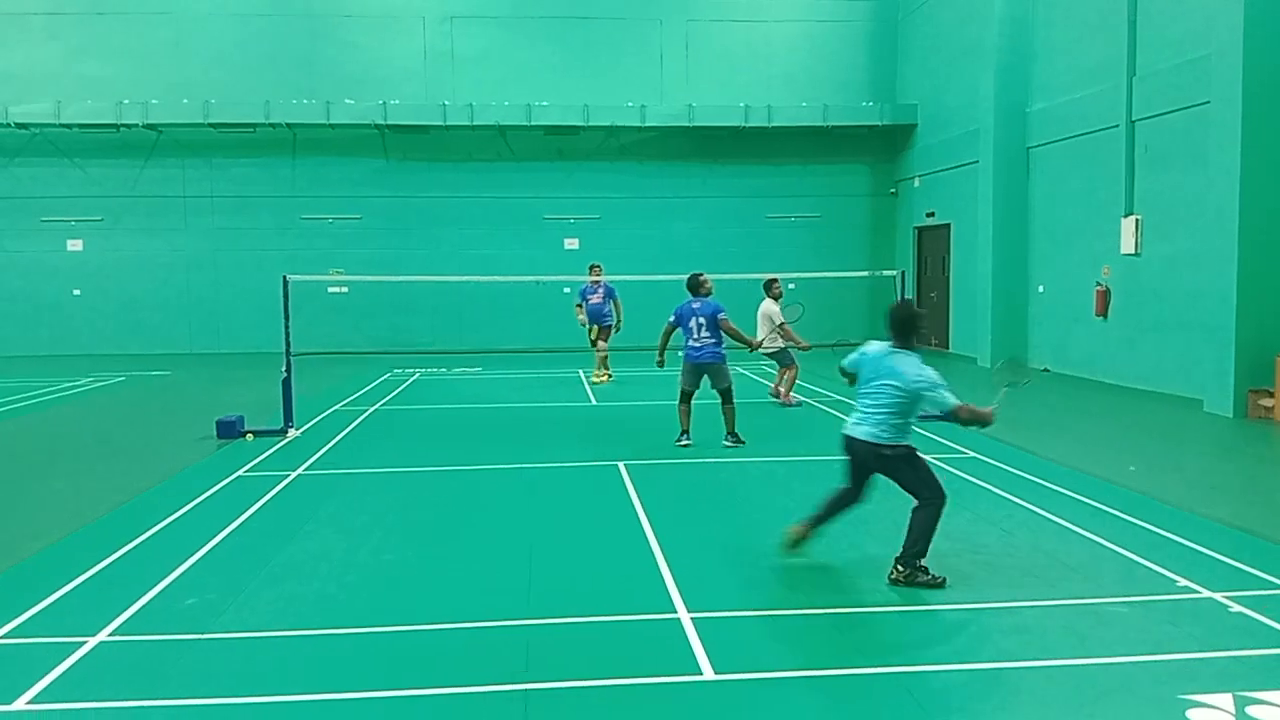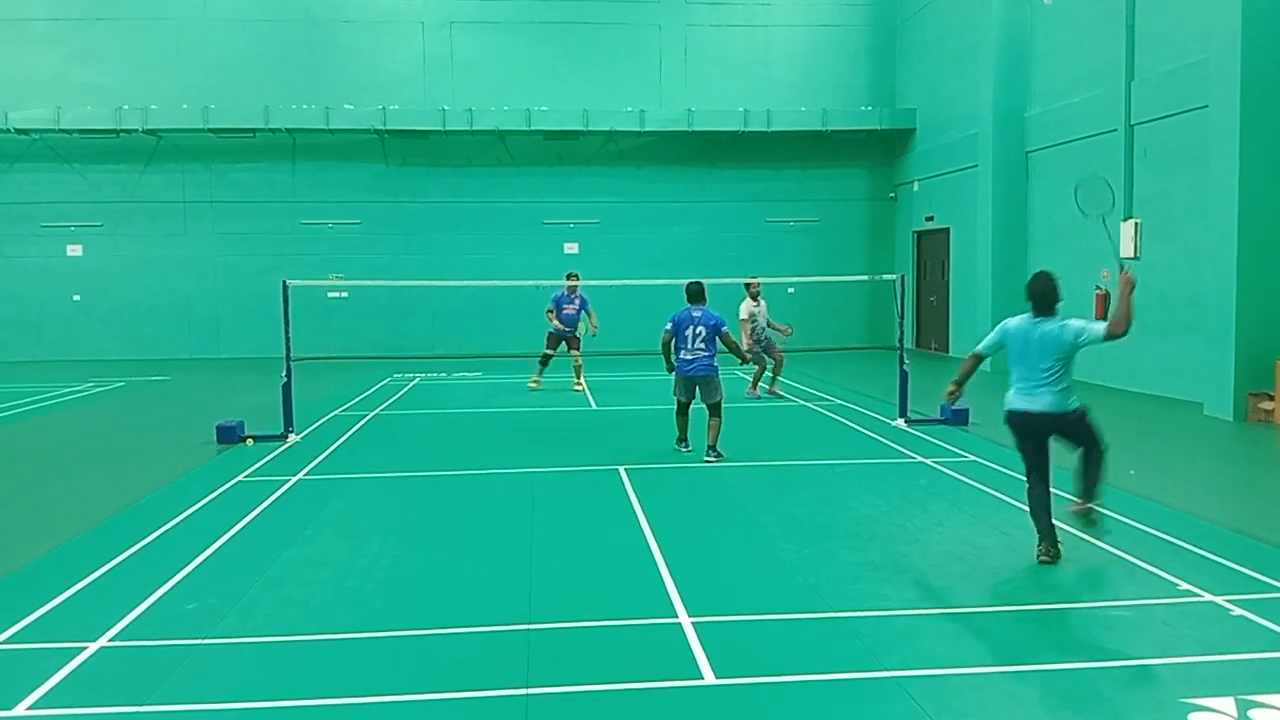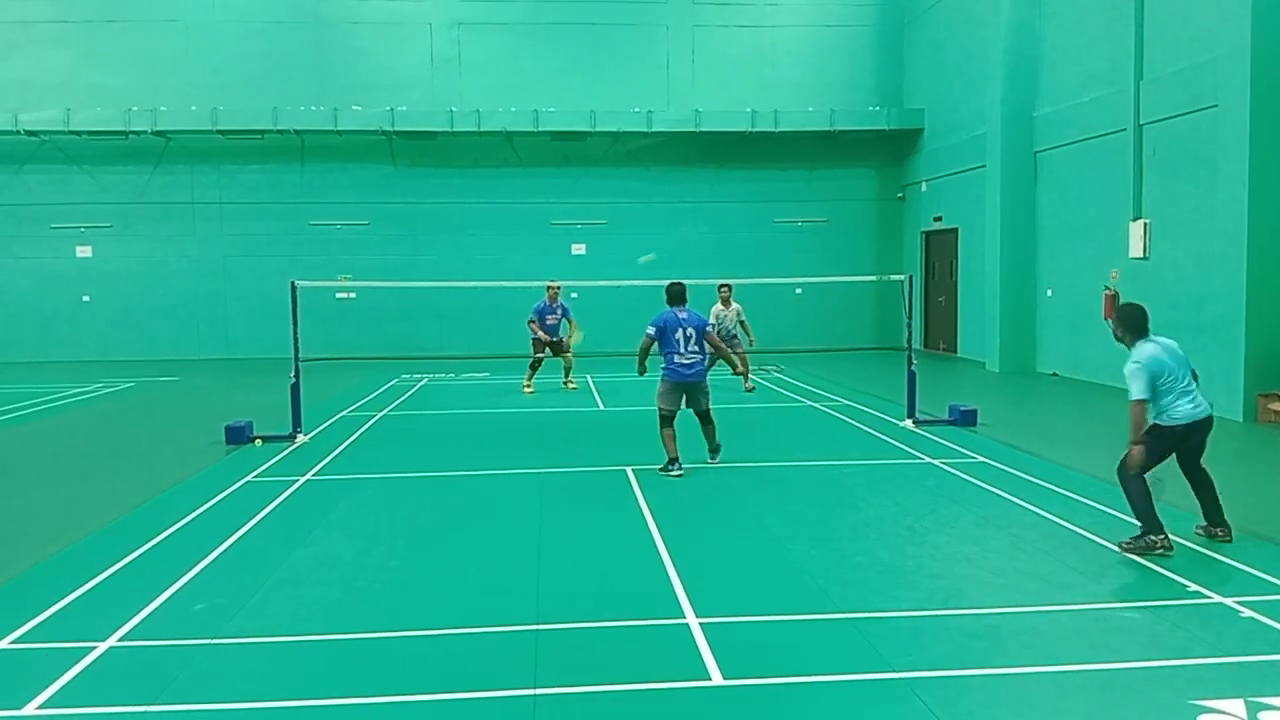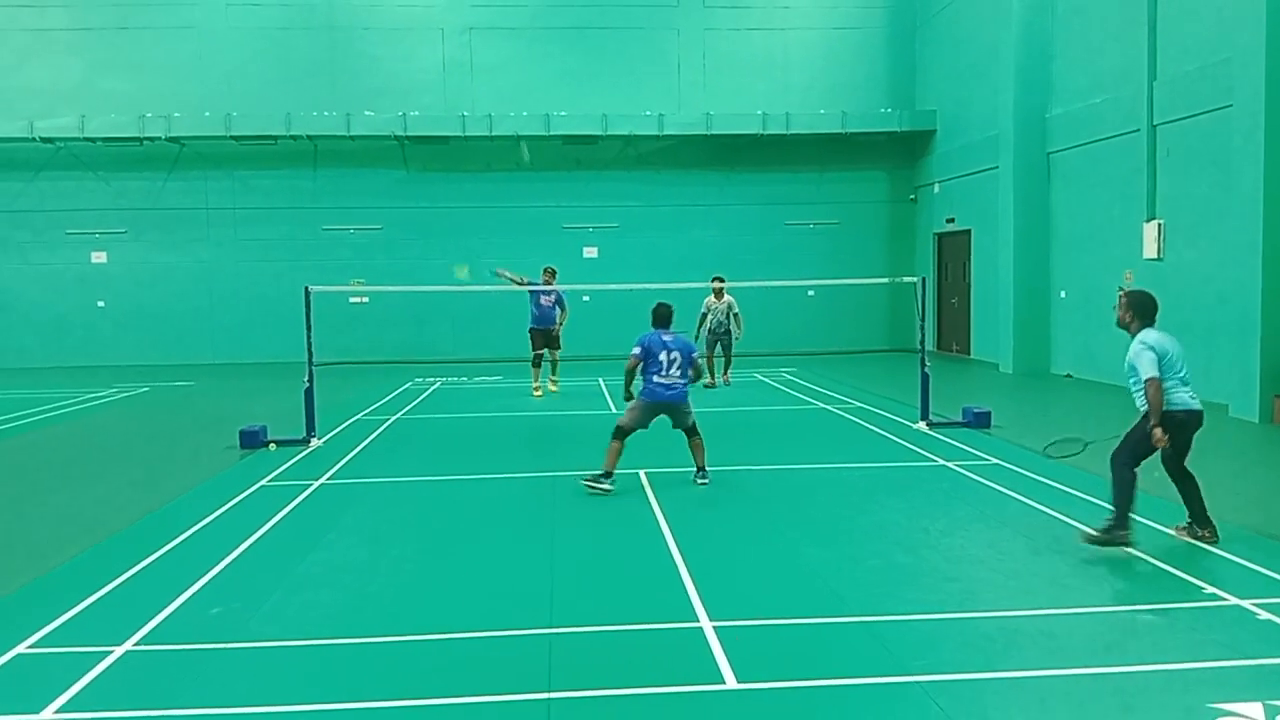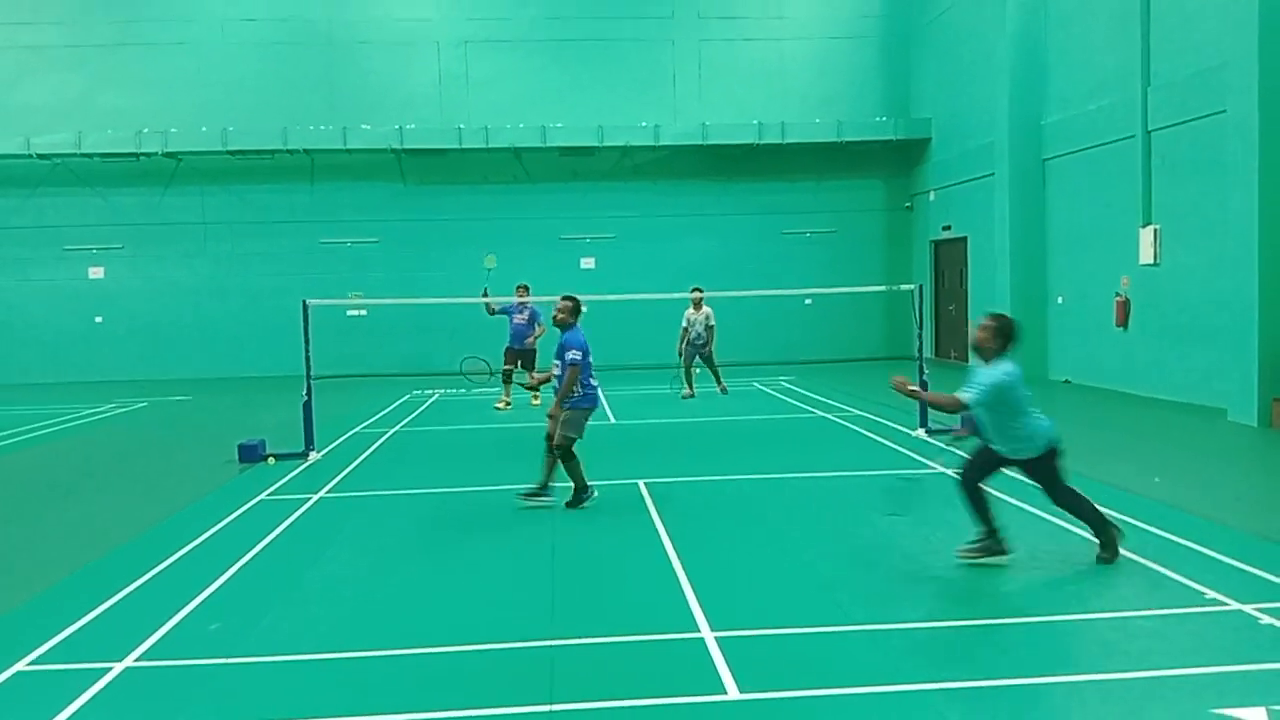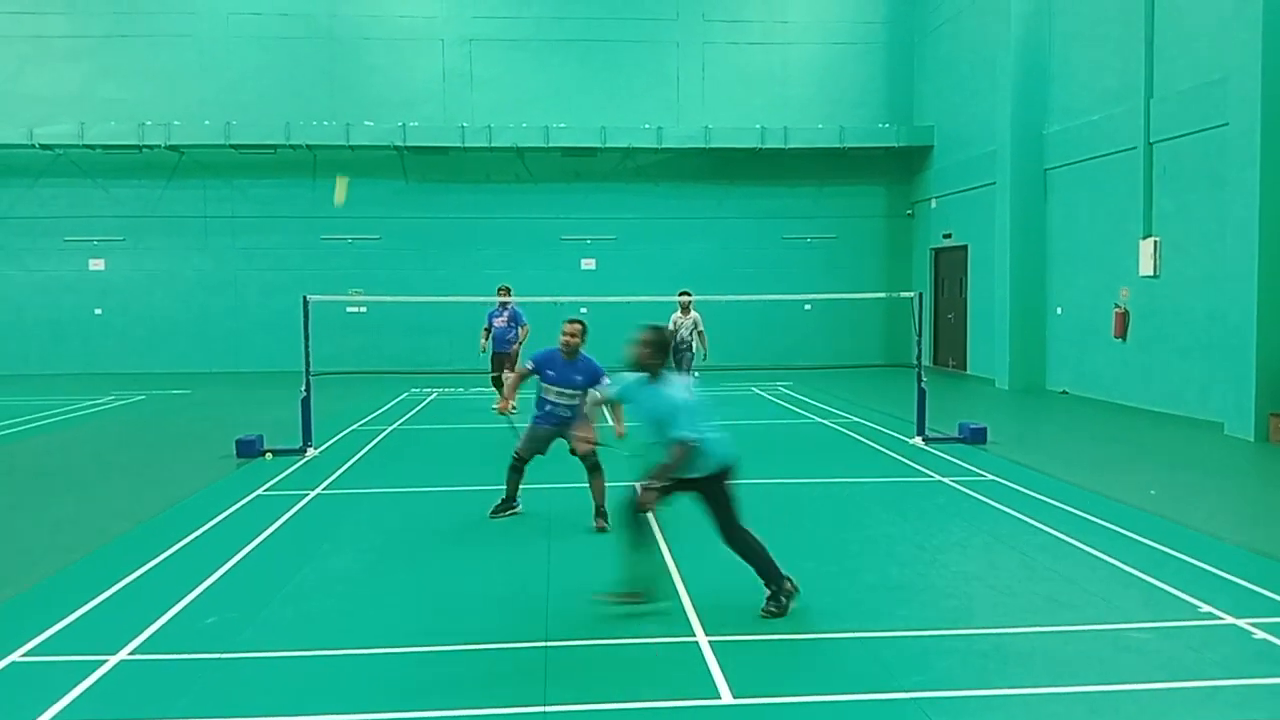
dt=0.5s
person 1, frame 1
left shoulder: (870, 350)
right shoulder: (921, 375)
left elbow: (846, 371)
right elbow: (960, 414)
left wrist: (860, 384)
right wrist: (986, 416)
left hip: (853, 437)
right hip: (888, 447)
left knee: (853, 490)
right knee: (932, 499)
left ankle: (806, 527)
right ankle: (906, 567)
person 1, frame 2
left shoulder: (1010, 327)
right shoulder: (1067, 331)
left elbow: (976, 357)
right elbow: (1118, 330)
left wrist: (957, 385)
right wrist: (1126, 293)
left hip: (1019, 412)
right hip: (1058, 412)
left knee: (1037, 476)
right knee: (1092, 447)
left ankle: (1047, 543)
right ankle: (1084, 500)
person 1, frame 3
left shoulder: (1137, 363)
right shoulder: (1169, 345)
left elbow: (1139, 406)
right elbow: (1193, 377)
left wrist: (1136, 444)
left hip: (1173, 425)
right hip: (1202, 417)
left knee: (1128, 472)
right knee: (1192, 468)
left ankle: (1154, 535)
right ankle: (1218, 526)
person 1, frame 4
left shoulder: (1141, 345)
right shoulder: (1163, 339)
left elbow: (1154, 386)
left wrist: (1155, 425)
right wrist: (1155, 422)
left hip: (1172, 414)
right hip: (1190, 412)
left knee: (1122, 459)
right knee: (1175, 466)
left ankle: (1119, 526)
right ankle: (1203, 527)
person 1, frame 5
left shoulder: (997, 376)
right shoulder: (983, 368)
left elbow: (955, 405)
left wrist: (913, 392)
left hip: (1032, 445)
right hip: (1000, 443)
left knee: (1059, 494)
right knee: (968, 479)
left ankle: (1106, 534)
right ankle: (992, 540)
person 1, frame 6
left shoulder: (676, 395)
right shoulder: (636, 384)
left elbow: (684, 448)
right elbow: (599, 397)
left wrist: (654, 483)
left hip: (706, 467)
right hip: (681, 471)
left knee: (730, 531)
right knee: (637, 511)
left ankle: (780, 587)
right ankle: (642, 585)
person 2, frame 1
left shoulder: (681, 309)
right shoulder: (715, 306)
left elbow: (667, 332)
right elbow: (729, 330)
left wrist: (660, 354)
right wrist: (751, 343)
left hip: (691, 359)
right hip: (715, 358)
left knee: (685, 397)
right knee: (726, 396)
left ankle: (684, 434)
right ankle: (730, 435)
person 2, frame 2
left shoulder: (678, 316)
right shoulder: (714, 317)
left elbow: (665, 341)
right elbow: (730, 343)
left wrist: (668, 362)
right wrist: (745, 357)
left hip: (683, 370)
right hip: (707, 370)
left knee: (682, 406)
right knee: (715, 410)
left ankle: (683, 441)
right ankle: (711, 449)
person 2, frame 3
left shoulder: (661, 319)
right shoulder: (699, 319)
left elbow: (645, 345)
right elbow: (717, 345)
left wrist: (641, 365)
right wrist: (735, 366)
left hip: (672, 376)
right hip: (697, 375)
left knee: (666, 419)
right knee: (704, 415)
left ankle: (674, 462)
right ankle: (713, 451)
person 2, frame 4
left shoulder: (646, 339)
right shoulder: (684, 342)
left elbow: (632, 365)
right elbow: (698, 371)
left wrist: (627, 389)
right wrist: (688, 381)
left hip: (652, 396)
right hip: (678, 397)
left knee: (619, 433)
right knee: (691, 431)
left ankle: (606, 476)
right ankle: (701, 472)
person 2, frame 5
left shoulder: (571, 339)
right shoulder: (571, 335)
left elbow: (573, 373)
left wrist: (557, 404)
right wrist: (540, 379)
left hip: (579, 400)
right hip: (576, 399)
left knee: (561, 447)
right knee: (551, 441)
left ankle: (583, 491)
right ankle: (543, 488)
person 2, frame 6
left shoulder: (590, 368)
right shoulder: (545, 357)
right elbow: (519, 376)
left wrist: (618, 424)
right wrist: (506, 399)
left hip: (575, 422)
right hip: (544, 420)
left knee: (590, 459)
right knee: (519, 459)
left ankle: (600, 512)
right ankle: (511, 501)
